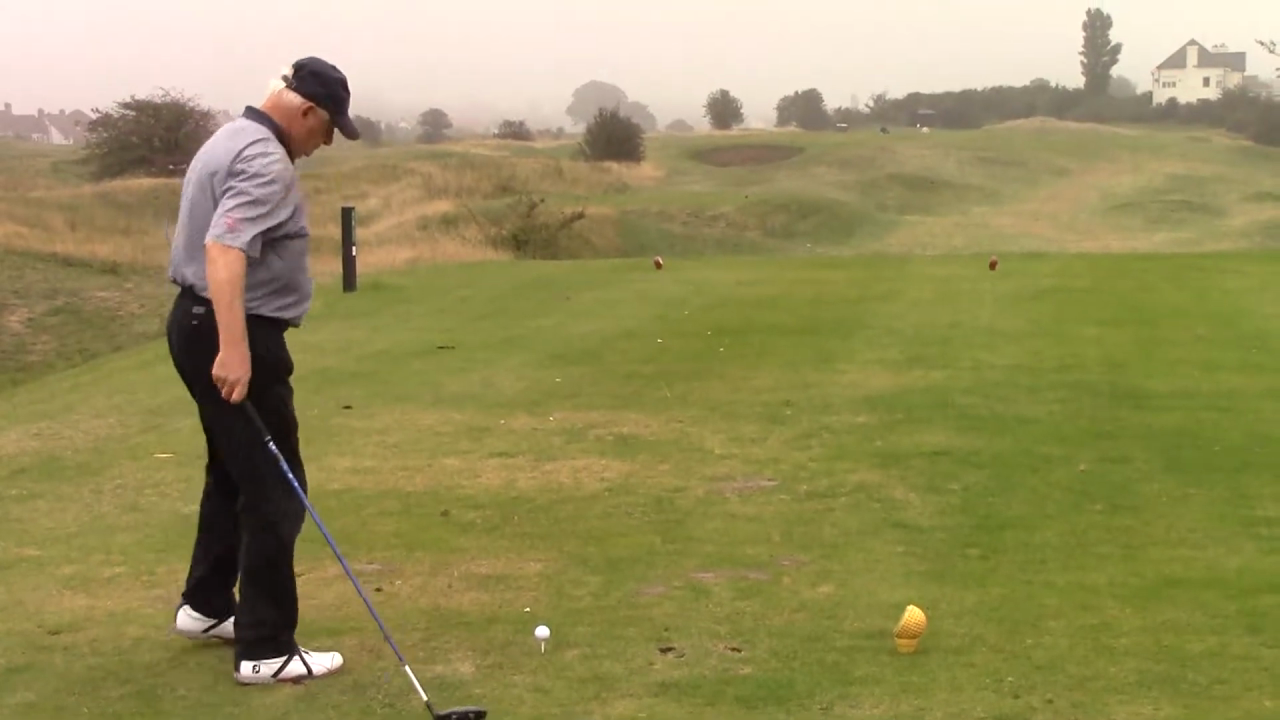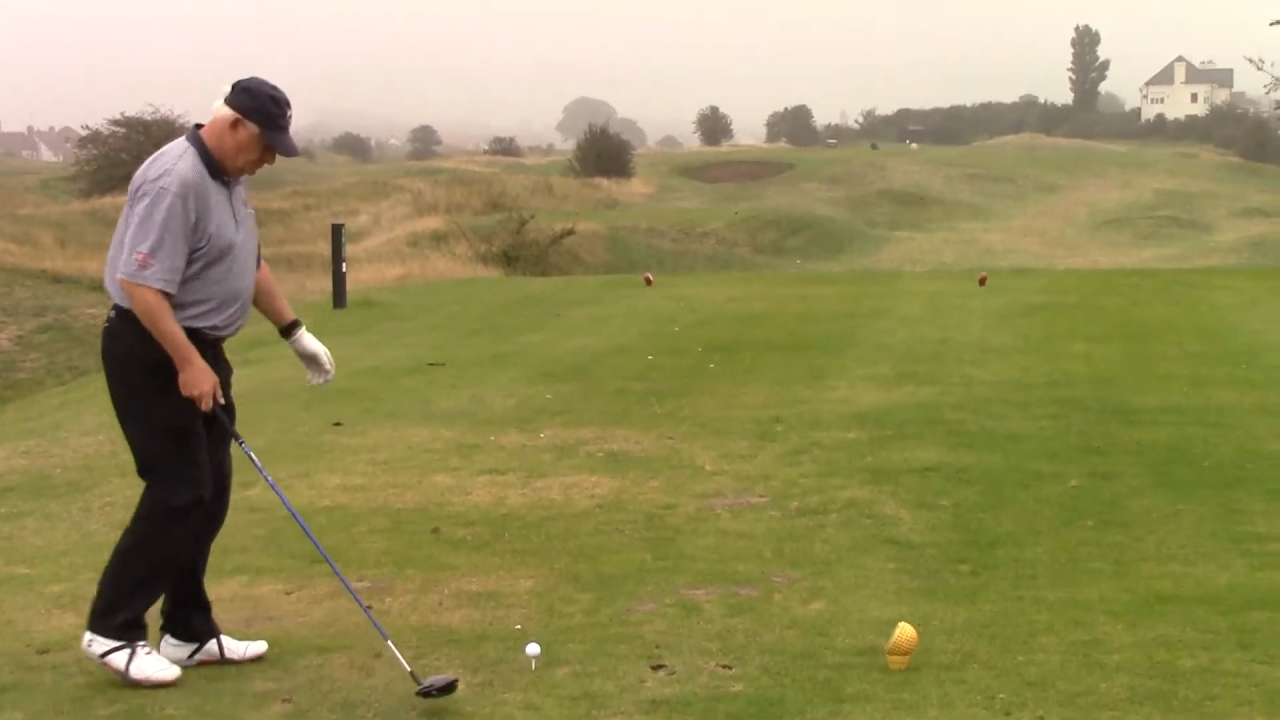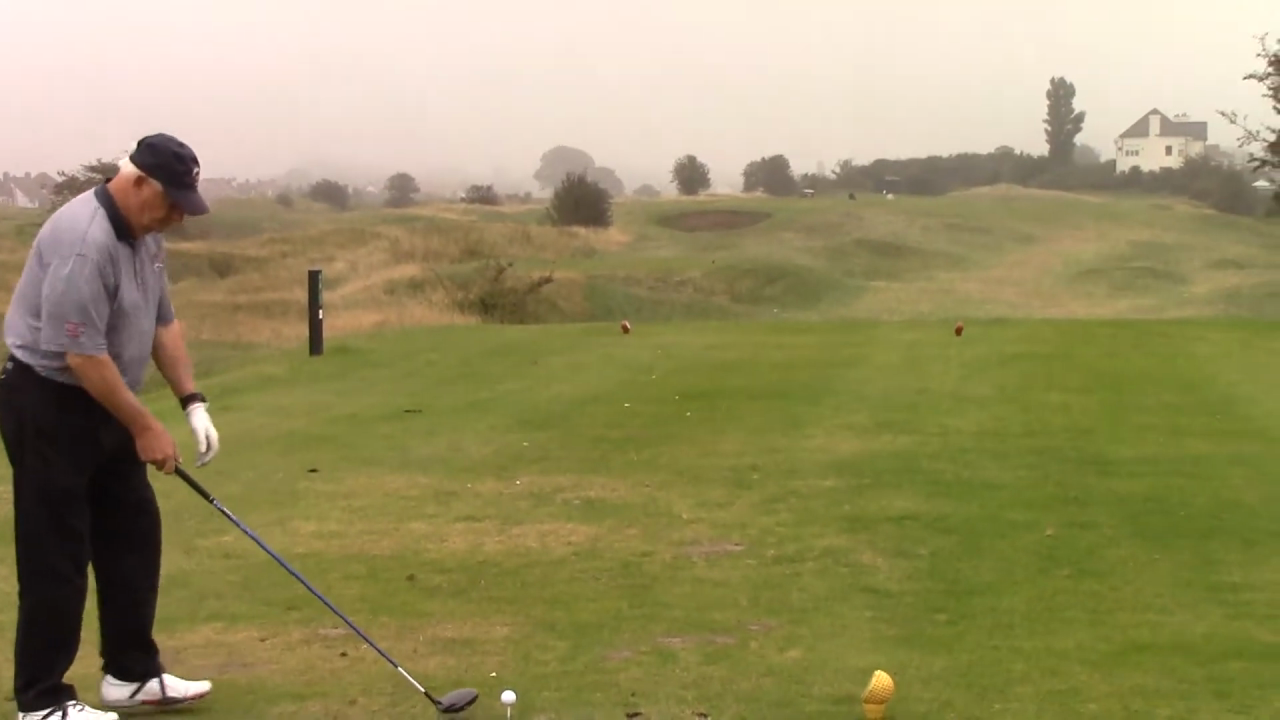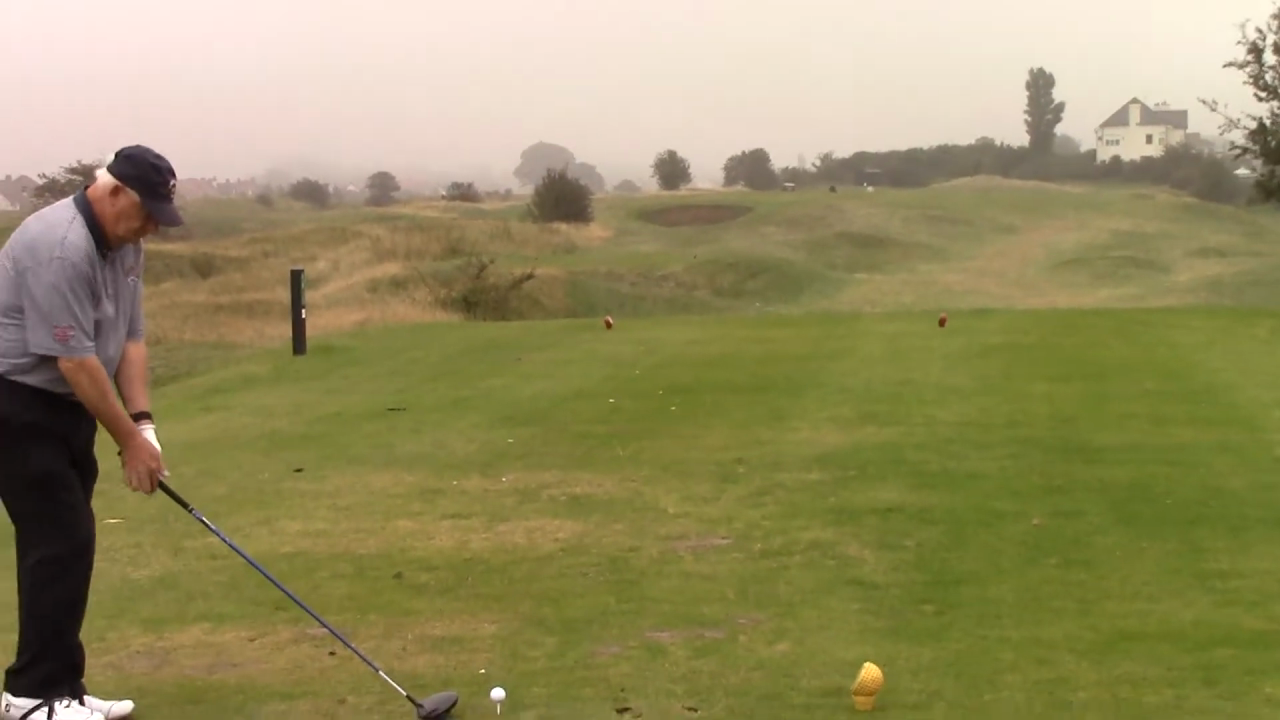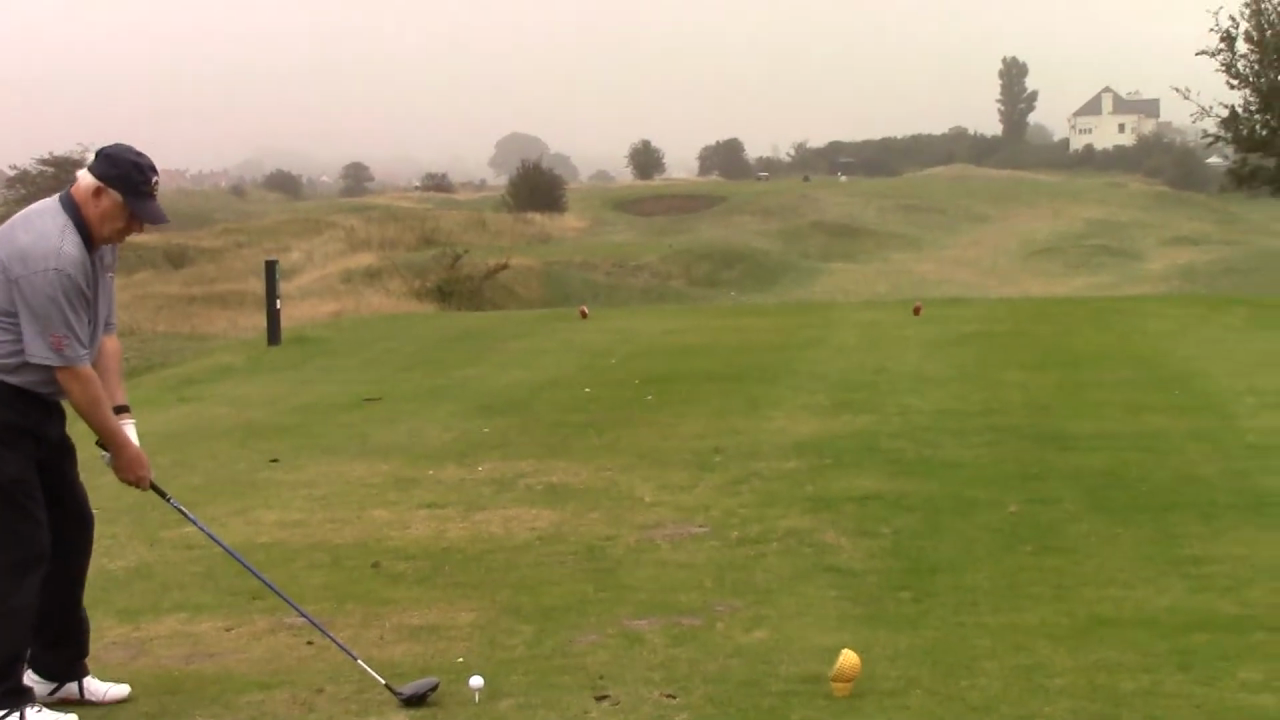
dt=0.5s
person 1, frame 1
left shoulder: (230, 139)
right shoulder: (265, 161)
right elbow: (225, 249)
right wrist: (234, 347)
left hip: (195, 319)
right hip: (235, 337)
left knee: (233, 471)
right knee: (271, 490)
left ankle: (204, 605)
right ankle: (264, 648)
person 1, frame 2
left shoulder: (230, 180)
right shoulder: (173, 180)
left elbow: (250, 265)
right elbow: (141, 286)
left wrist: (295, 331)
right wrist: (187, 364)
left hip: (199, 350)
right hip: (151, 353)
left knee: (207, 494)
right knee: (176, 492)
left ankle: (188, 630)
right ankle: (111, 630)
person 1, frame 3
left shoulder: (144, 234)
right shoulder: (83, 242)
left elbow: (162, 323)
right elbow: (84, 355)
left wrist: (193, 403)
right wrist: (146, 428)
left hip: (100, 405)
right hip: (48, 406)
left knee: (132, 533)
right knee: (56, 554)
left ankle: (131, 673)
person 1, frame 4
left shoulder: (123, 245)
right shoulder: (59, 248)
left elbow: (130, 339)
right elbow: (77, 361)
left wrist: (144, 426)
right wrist: (129, 442)
left hip: (64, 410)
left knee: (71, 545)
right knee: (58, 544)
person 1, frame 5
left shoulder: (95, 237)
right shoulder: (51, 254)
left elbow: (103, 336)
right elbow: (72, 369)
left wrist: (124, 421)
right wrist: (120, 448)
left knee: (69, 530)
left ankle: (56, 669)
